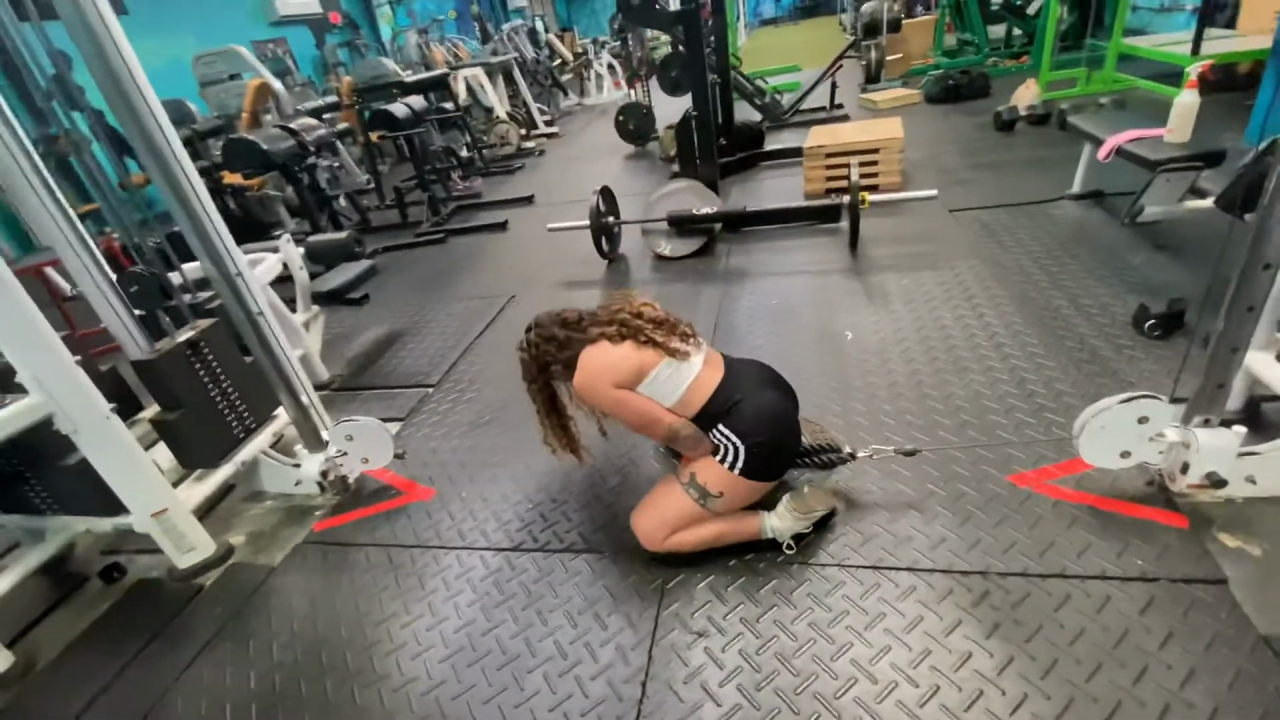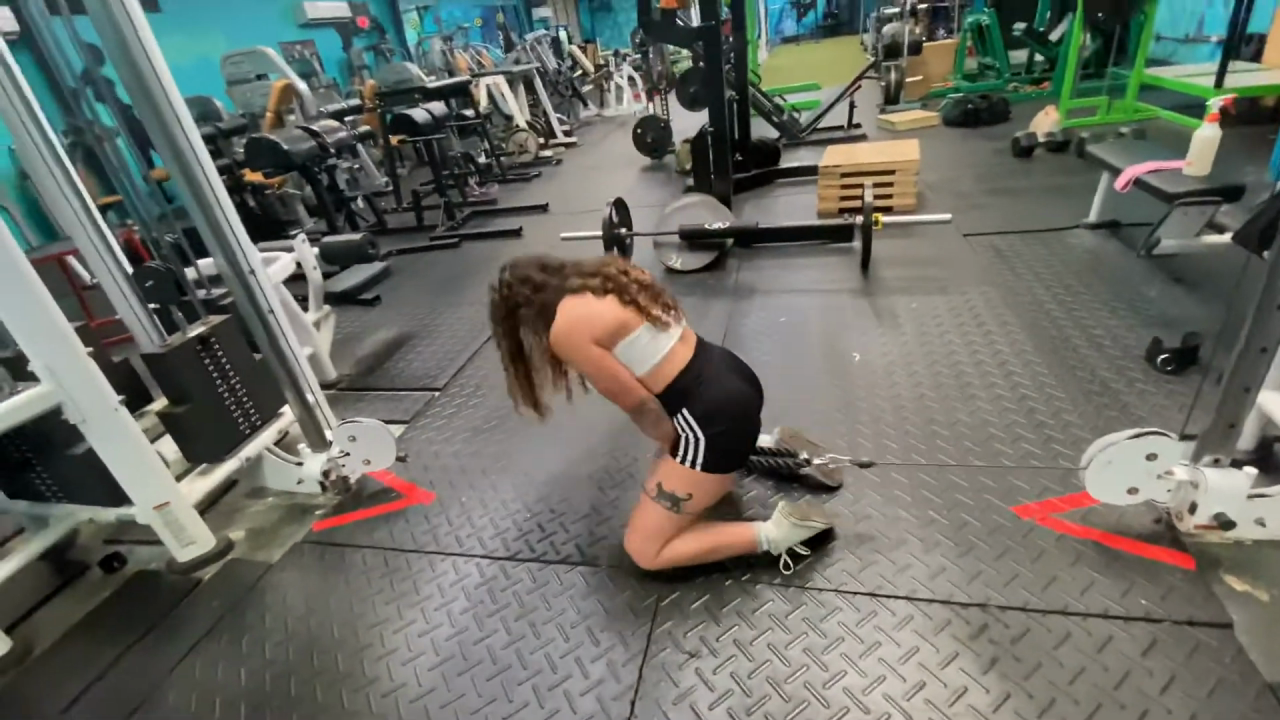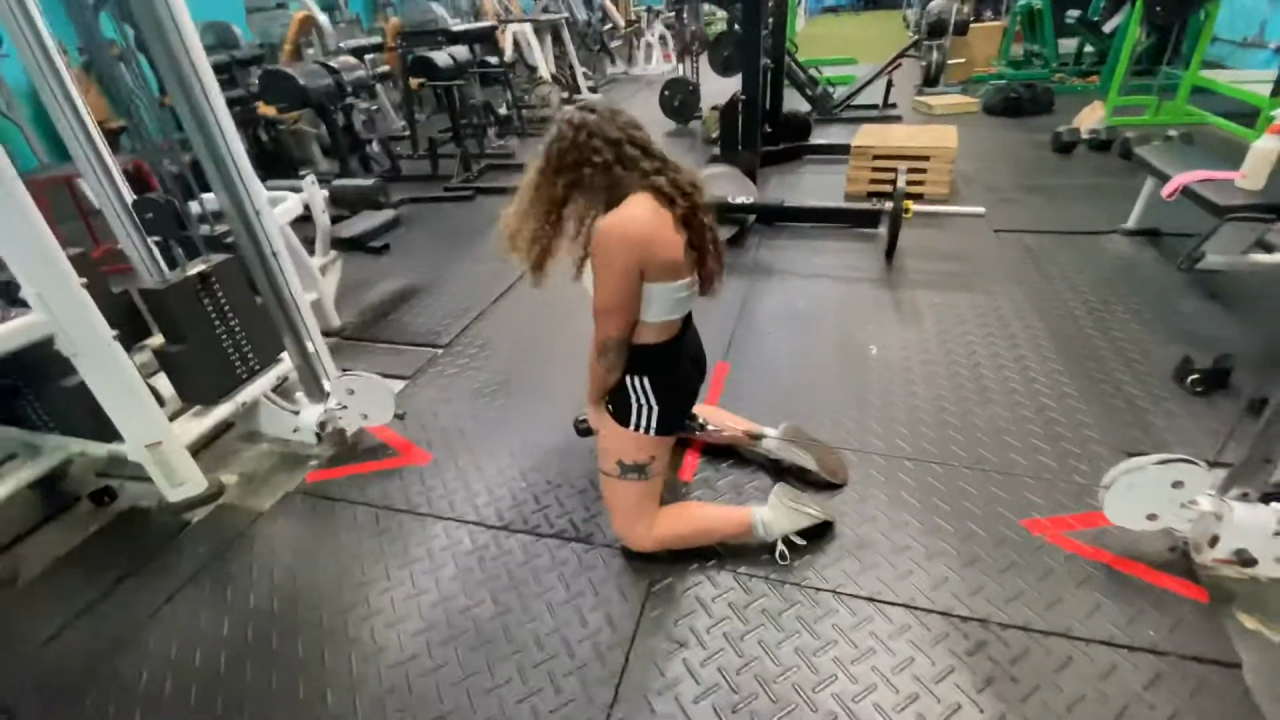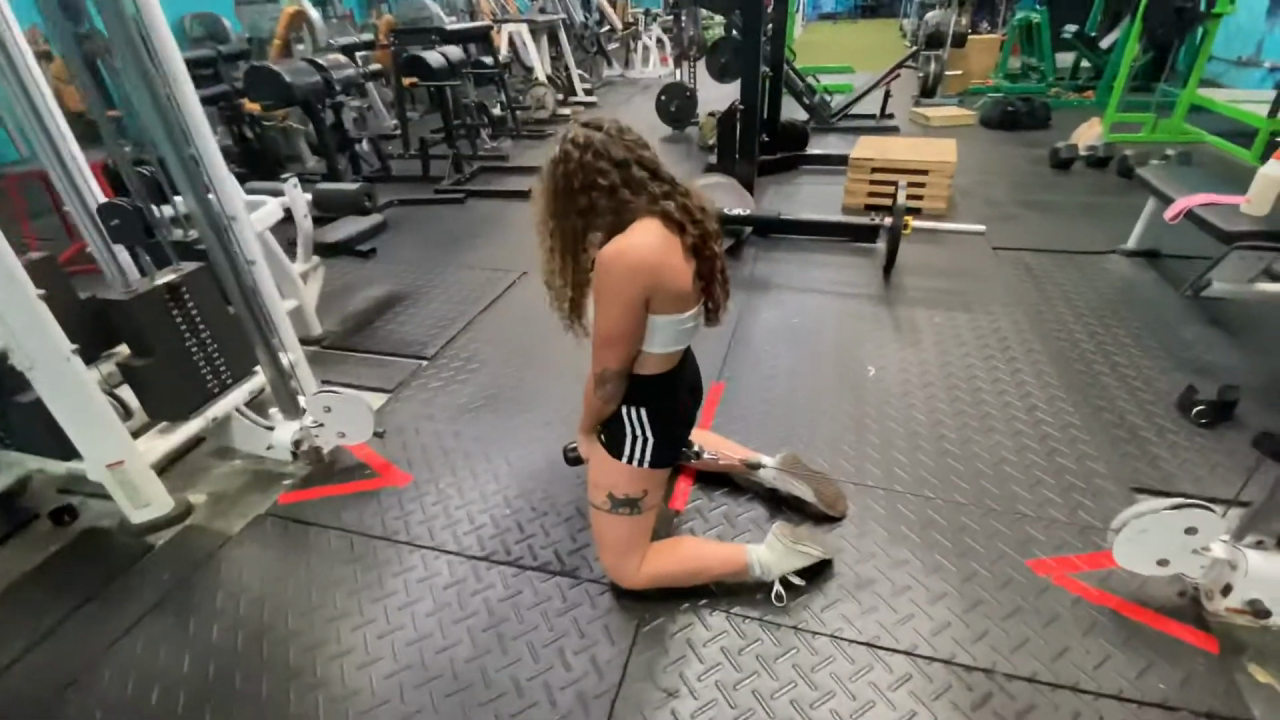
dt=0.4s
person 1, frame 1
left shoulder: (589, 379)
right shoulder: (619, 315)
left elbow: (673, 431)
left wrist: (715, 460)
left hip: (756, 437)
right hip: (764, 385)
left knee: (649, 530)
left ankle: (777, 521)
right ankle: (789, 438)
person 1, frame 2
left shoulder: (566, 330)
right shoulder: (604, 277)
left elbow: (640, 404)
left wrist: (675, 446)
left hip: (717, 415)
right hip: (732, 378)
left knee: (644, 548)
left ankle: (773, 532)
right ankle: (763, 443)
person 1, frame 3
left shoulder: (618, 228)
right shoulder: (668, 192)
left elbow: (611, 337)
left wrist: (595, 402)
left hip: (647, 379)
right hip: (679, 354)
left knee: (636, 531)
right knee: (679, 415)
left ankle: (772, 518)
right ankle: (773, 439)
person 1, frame 4
left shoulder: (624, 255)
right shoulder: (673, 215)
left elbow: (609, 369)
left wrist: (586, 430)
left hip: (642, 410)
right hip: (674, 383)
left knee: (625, 568)
right knee: (672, 443)
left ankle: (769, 558)
right ankle: (770, 470)
